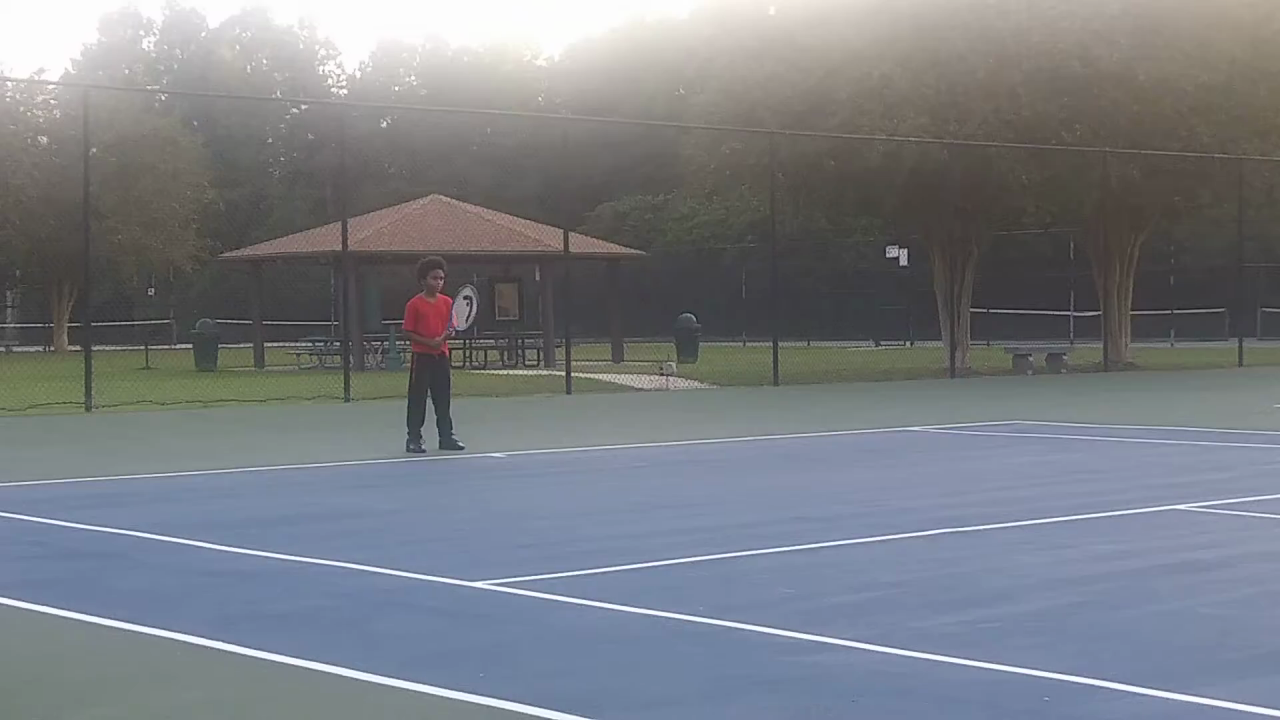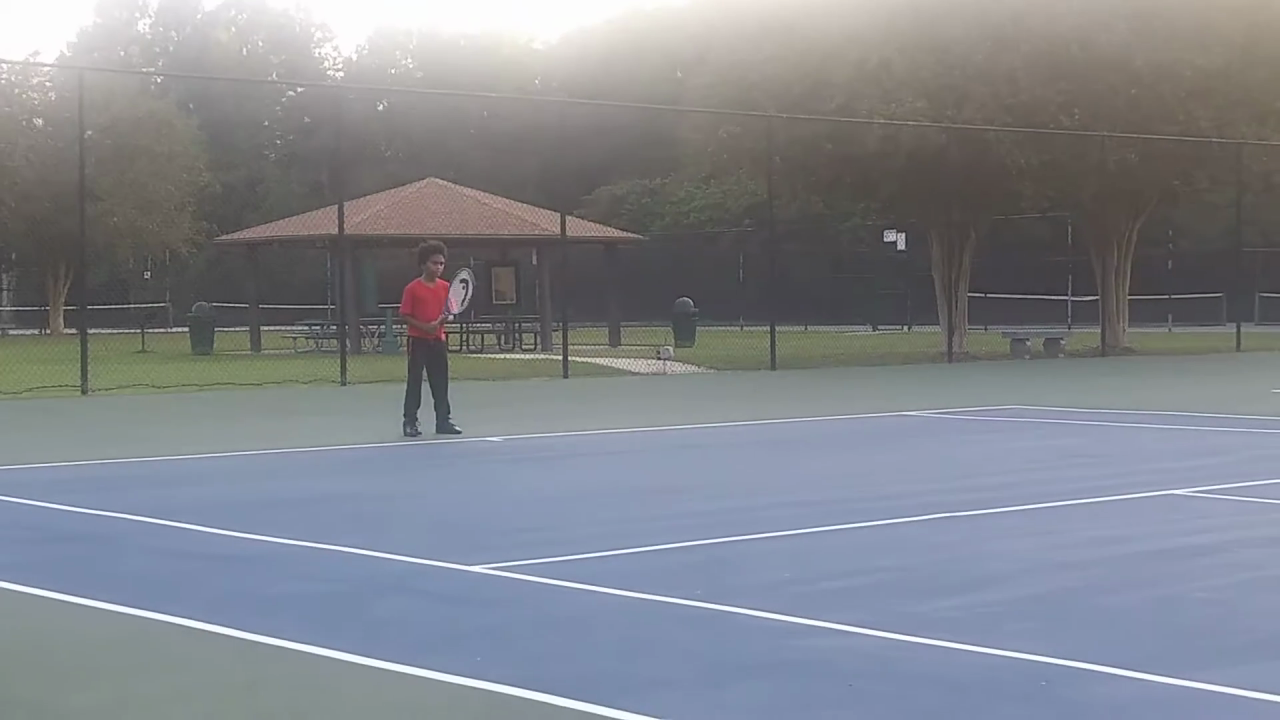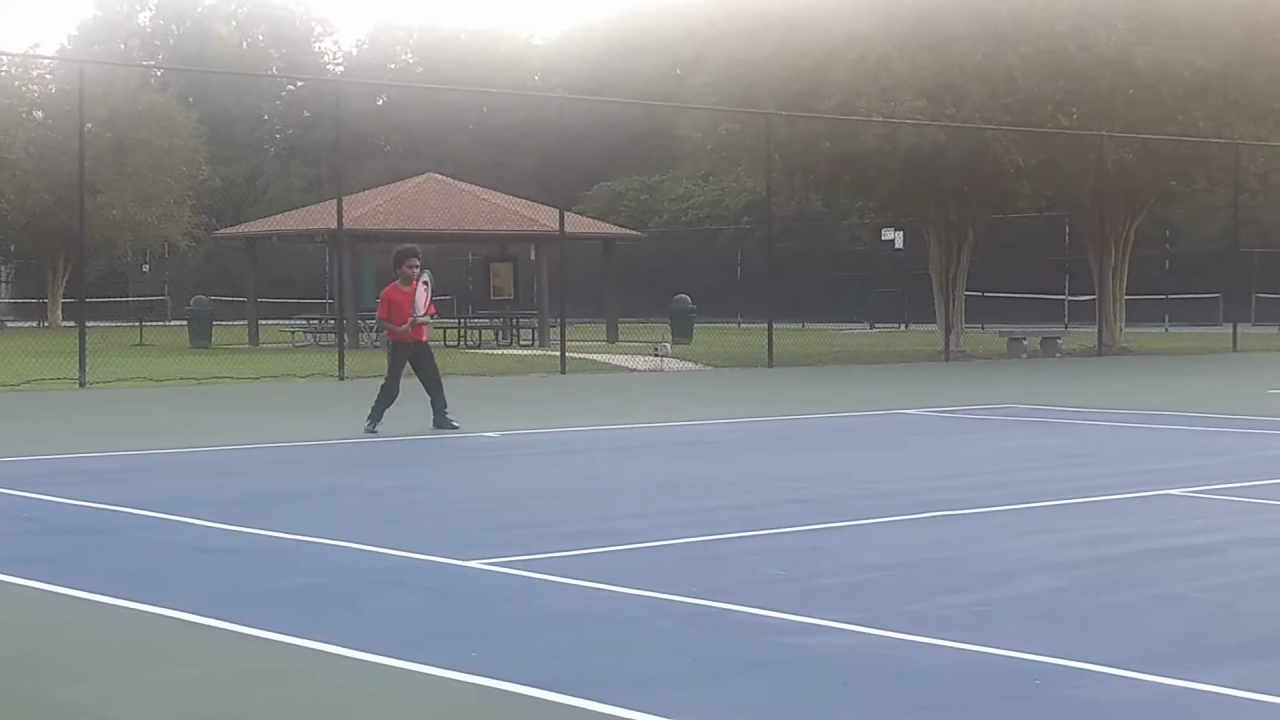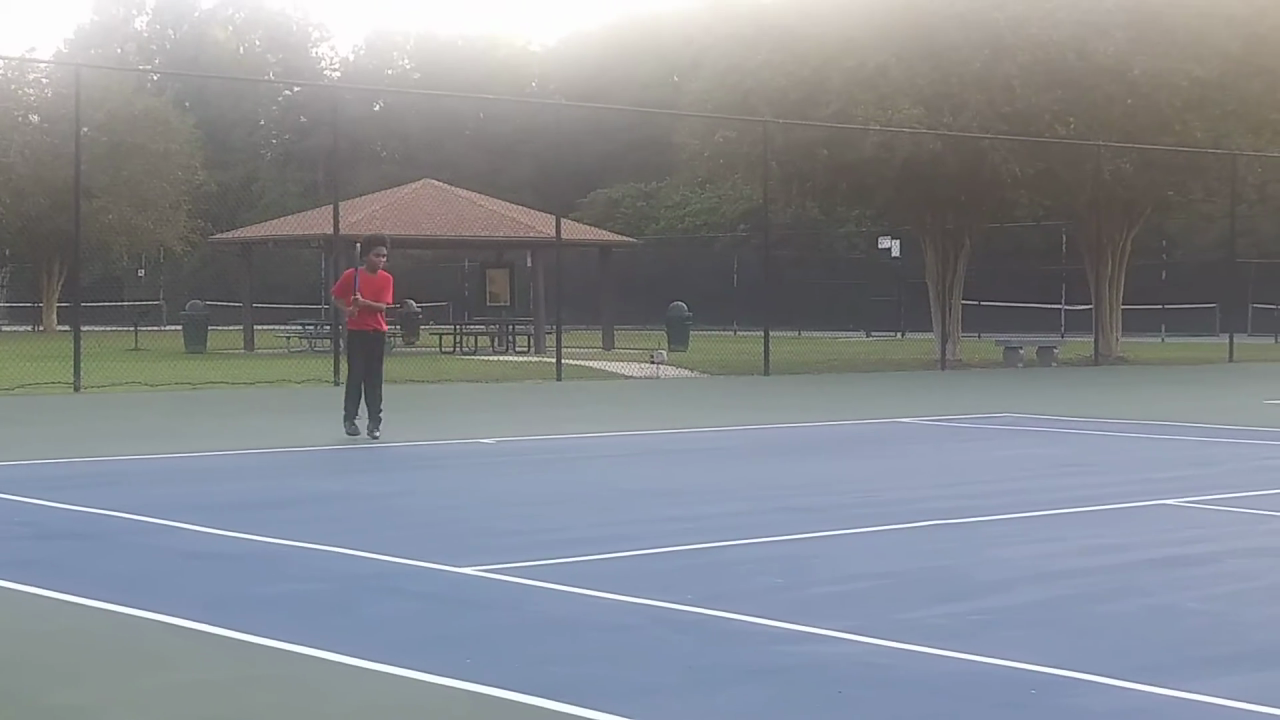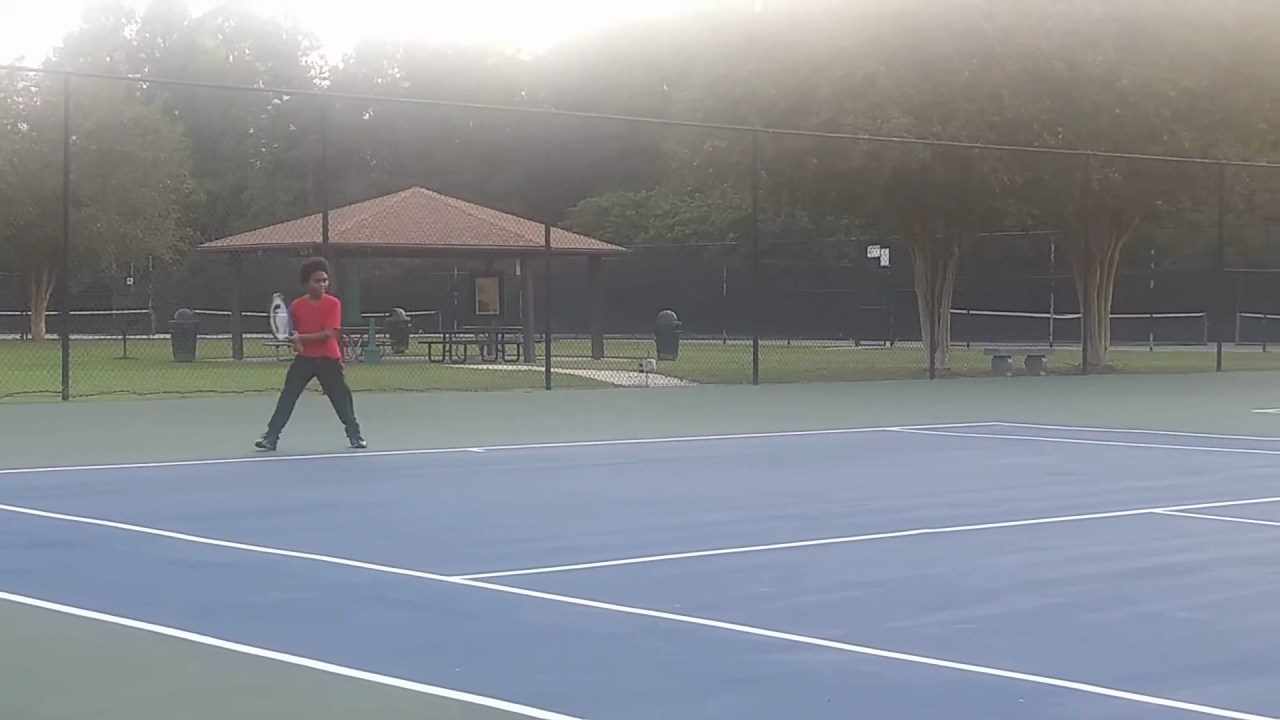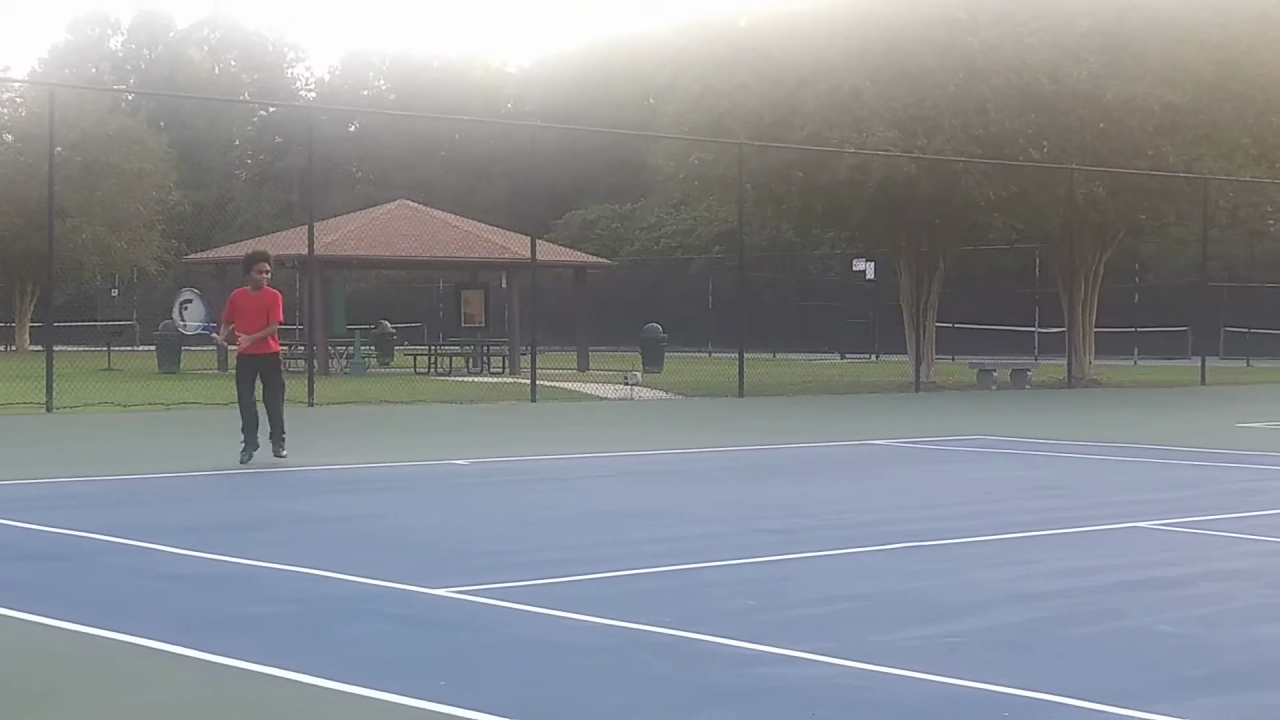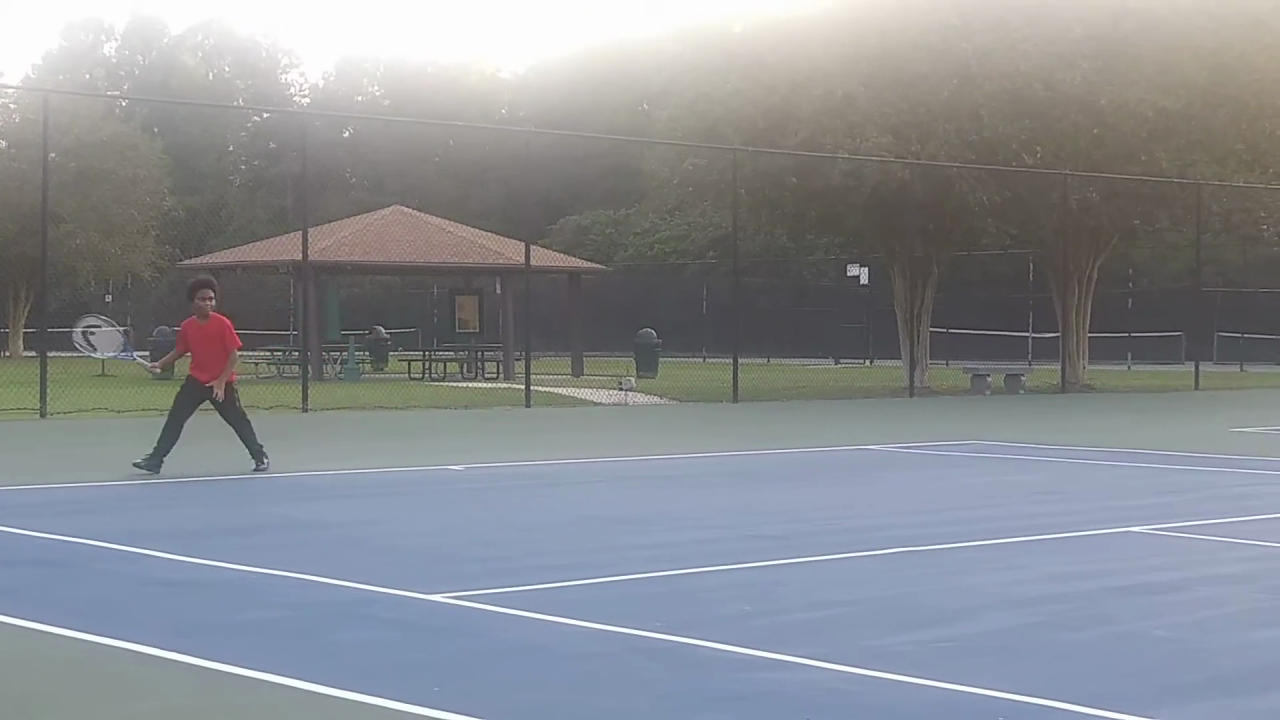
dt=0.3s
person 1, frame 1
left shoulder: (447, 303)
right shoulder: (414, 304)
left elbow: (451, 329)
right elbow: (408, 333)
left wrist: (448, 334)
right wrist: (429, 342)
left hip: (442, 356)
right hip: (422, 356)
left knee: (443, 398)
right knee: (418, 398)
left ankle: (446, 437)
right ankle: (414, 438)
person 1, frame 2
left shoulder: (446, 287)
right shoulder: (412, 288)
right elbow: (405, 316)
left wrist: (445, 319)
right wrist: (424, 326)
left hip: (438, 340)
right hip: (418, 340)
left knee: (441, 383)
right knee: (415, 381)
left ankle: (443, 421)
right ankle: (410, 422)
person 1, frame 3
right shoulder: (389, 293)
left elbow: (428, 318)
right elbow: (381, 320)
left wrist: (420, 321)
right wrist: (398, 330)
left hip: (420, 342)
right hip: (398, 343)
left knee: (434, 380)
right knee: (393, 381)
left ankle: (441, 417)
right ankle: (374, 418)
person 1, frame 4
left shoulder: (387, 279)
right shoulder: (350, 275)
left elbow: (383, 306)
right elbow: (336, 296)
left wrist: (364, 302)
right wrist: (347, 309)
left hip: (377, 332)
right hip: (356, 331)
left knee: (374, 377)
right knee: (355, 375)
left ankle: (374, 421)
right ankle: (350, 418)
person 1, frame 5
left shoulder: (333, 304)
right shoulder: (297, 305)
left elbow: (329, 334)
right elbow: (292, 331)
left wrist: (302, 337)
right wrist: (296, 343)
left hip: (328, 359)
right hip: (304, 358)
left knee: (342, 397)
right knee: (288, 396)
left ankle: (354, 433)
right ankle: (271, 436)
person 1, frame 6
left shoulder: (274, 296)
right shoulder: (236, 296)
left elbow: (273, 326)
right elbow: (227, 322)
left wrist: (252, 338)
right wrist: (222, 335)
left hip: (269, 353)
right hip: (244, 355)
left knee: (274, 397)
right knee: (245, 398)
left ankle: (278, 440)
right ankle: (250, 441)
person 1, frame 7
left shoulder: (222, 324)
right shoulder: (187, 326)
left elbow: (234, 355)
right elbow: (179, 351)
left wrist: (222, 381)
right wrist: (159, 364)
left hip: (221, 381)
right hip: (195, 380)
left knee: (238, 420)
right knee: (175, 416)
left ankle: (259, 455)
right ankle: (155, 459)
